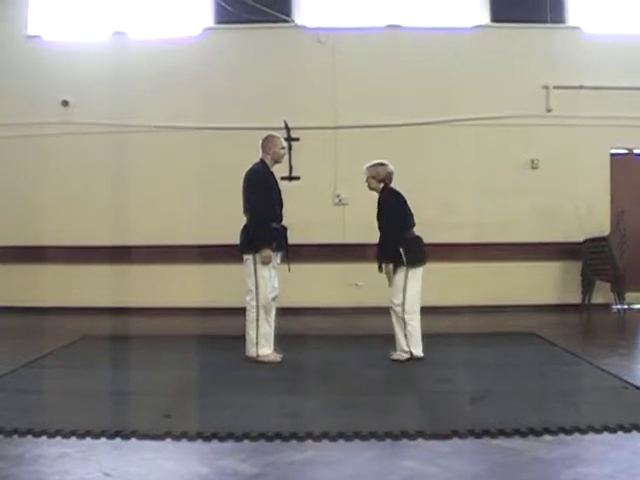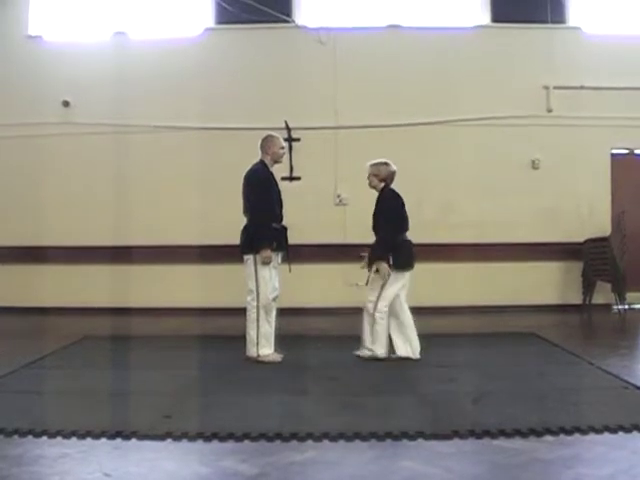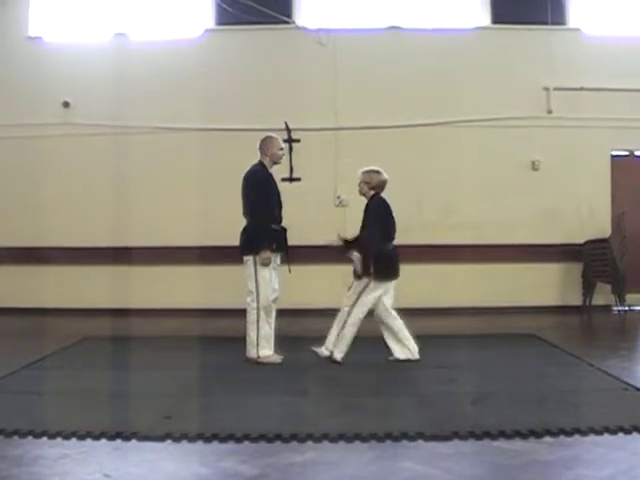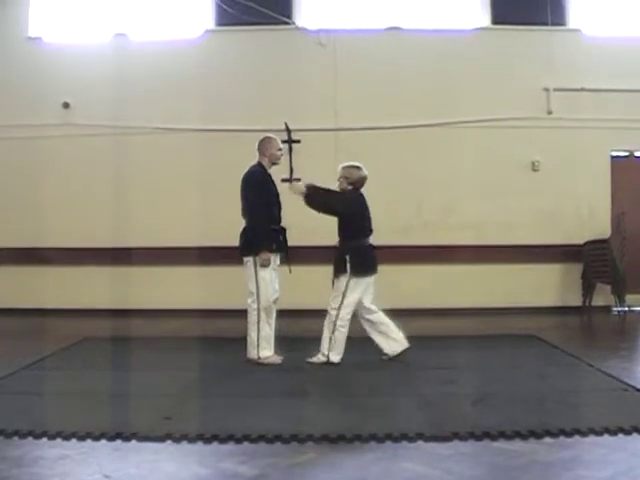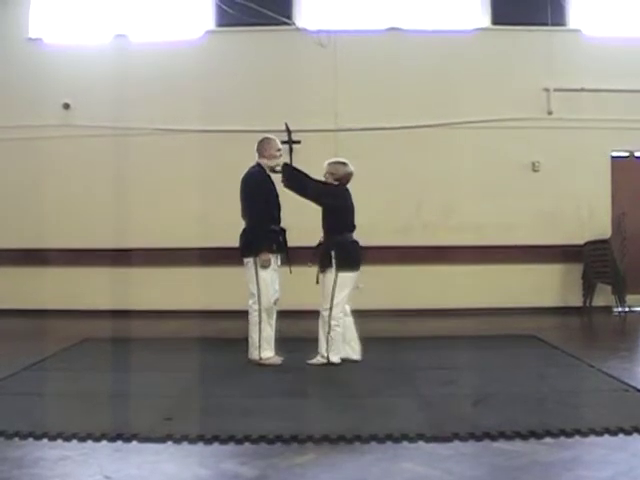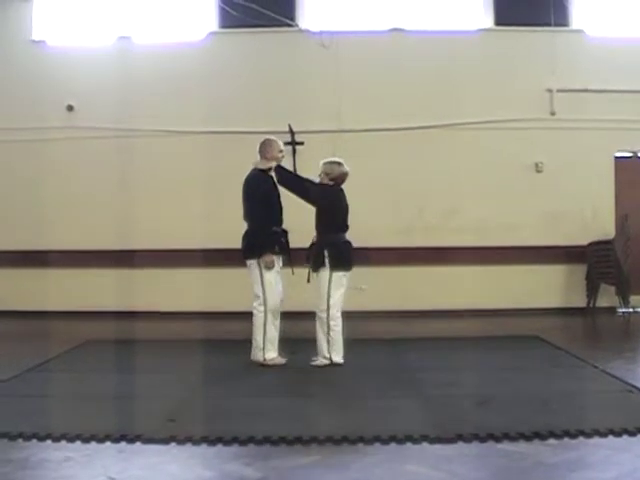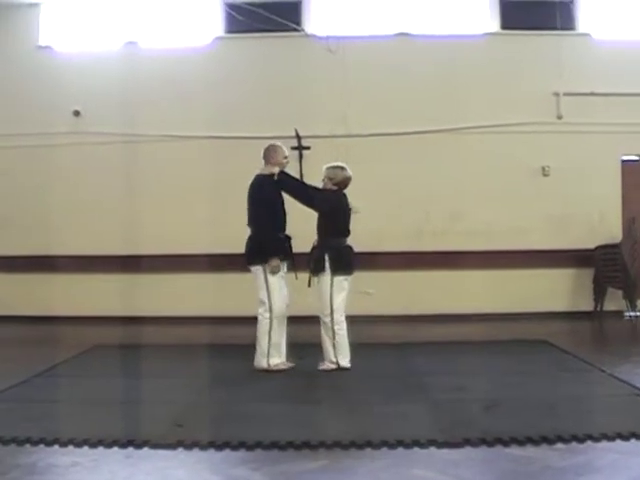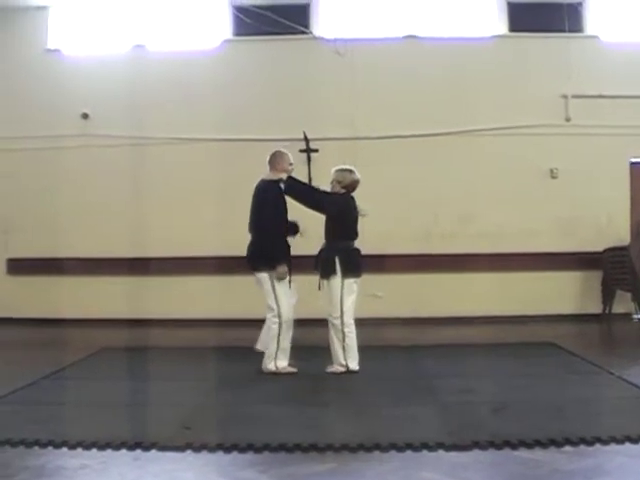
dt=0.2s
person 1, frame 1
left shoulder: (265, 174)
right shoulder: (257, 174)
right elbow: (256, 213)
right wrist: (264, 246)
left hip: (268, 244)
right hip: (259, 246)
left knee: (268, 296)
right knee: (260, 297)
left ankle: (264, 346)
right ankle: (258, 349)
person 1, frame 2
left shoulder: (264, 174)
right shoulder: (257, 174)
right elbow: (256, 214)
right wrist: (264, 246)
left hip: (268, 244)
right hip: (259, 246)
left knee: (269, 296)
right knee: (260, 297)
left ankle: (264, 347)
right ankle: (258, 350)
person 1, frame 3
left shoulder: (264, 175)
right shoulder: (256, 175)
right elbow: (255, 215)
right wrist: (263, 248)
left hip: (267, 245)
right hip: (259, 247)
left knee: (269, 297)
right knee: (260, 298)
left ankle: (264, 348)
right ankle: (258, 351)
person 1, frame 4
left shoulder: (262, 176)
right shoulder: (255, 176)
right elbow: (254, 217)
right wrist: (262, 249)
left hip: (267, 246)
right hip: (258, 248)
left knee: (269, 298)
right knee: (261, 300)
left ankle: (264, 349)
right ankle: (259, 352)
person 1, frame 5
left shoulder: (262, 176)
right shoulder: (254, 177)
right elbow: (254, 218)
right wrist: (262, 250)
left hip: (267, 246)
right hip: (259, 249)
left knee: (270, 299)
right knee: (262, 300)
left ankle: (264, 349)
right ankle: (260, 352)
person 1, frame 6
left shoulder: (264, 178)
right shoulder: (257, 179)
right elbow: (256, 219)
right wrist: (266, 251)
left hip: (269, 247)
right hip: (261, 250)
left knee: (273, 301)
right knee: (267, 301)
left ankle: (269, 351)
right ankle: (263, 353)
person 1, frame 7
left shoulder: (268, 183)
right shoulder: (263, 184)
right elbow: (262, 224)
right wrist: (272, 256)
left hip: (271, 252)
right hip: (265, 255)
left knee: (279, 306)
right knee: (273, 307)
left ankle: (277, 356)
right ankle: (265, 360)
person 1, frame 8
left shoulder: (267, 187)
right shoulder: (270, 190)
right elbow: (270, 229)
left wrist: (292, 227)
right wrist: (280, 262)
left hip: (266, 257)
right hip: (268, 260)
left knee: (286, 305)
right knee: (281, 310)
left ankle: (267, 347)
right ankle: (273, 362)
person 2, frame 1
left shoulder: (389, 197)
right shoulder: (390, 196)
left elbow: (391, 232)
left wrist: (386, 260)
right wrist: (387, 259)
left hip: (407, 256)
right hip: (409, 254)
left knee: (401, 303)
right knee: (404, 303)
left ankle: (412, 349)
right ankle: (407, 348)
person 2, frame 2
left shoulder: (388, 197)
right shoulder: (389, 196)
left elbow: (387, 232)
left wrist: (381, 259)
right wrist: (375, 256)
left hip: (395, 259)
right hip: (400, 257)
left knee: (375, 303)
right knee: (396, 305)
left ankle: (375, 348)
right ankle: (408, 350)
person 2, frame 3
left shoulder: (376, 206)
right shoulder: (378, 205)
left elbow: (372, 236)
left wrist: (361, 255)
right wrist: (348, 243)
left hip: (378, 267)
right hip: (385, 265)
left knee: (351, 308)
right knee: (384, 311)
left ankle: (334, 351)
right ankle: (408, 351)
person 2, frame 4
left shoulder: (352, 200)
right shoulder: (353, 199)
left elbow: (330, 204)
right elbow: (330, 198)
left wrist: (307, 193)
right wrist: (308, 190)
left hip: (355, 262)
right hip: (362, 260)
left knee: (338, 310)
right knee: (366, 308)
left ankle: (329, 354)
right ankle: (396, 344)
person 2, frame 5
left shoulder: (336, 195)
right shoulder: (337, 194)
left elbow: (308, 187)
right elbow: (311, 185)
left wrist: (283, 168)
right wrist: (285, 171)
left hip: (339, 257)
right hip: (344, 255)
left knee: (331, 309)
right knee: (339, 308)
left ankle: (330, 354)
right ankle: (350, 351)
person 2, frame 6
left shoulder: (331, 195)
right shoulder: (333, 194)
left elbow: (303, 187)
right elbow: (306, 186)
left wrist: (276, 169)
right wrist: (277, 171)
left hip: (332, 257)
right hip: (335, 255)
left knee: (328, 309)
right knee: (330, 308)
left ankle: (332, 355)
right ankle: (331, 353)
person 2, frame 7
left shoulder: (334, 200)
right shoulder: (335, 200)
left elbow: (305, 193)
right elbow: (310, 193)
left wrist: (278, 175)
right wrist: (279, 176)
left hip: (334, 261)
right hip: (336, 260)
left knee: (332, 313)
right knee: (332, 312)
left ankle: (340, 360)
right ankle: (336, 358)
person 2, frame 8
left shoulder: (342, 203)
right shoulder: (342, 203)
left elbow: (312, 196)
right elbow: (316, 196)
left wrist: (285, 180)
right wrist: (286, 181)
left hip: (342, 264)
right hip: (341, 262)
left knee: (341, 316)
right knee: (338, 315)
left ankle: (348, 362)
right ankle: (343, 360)
